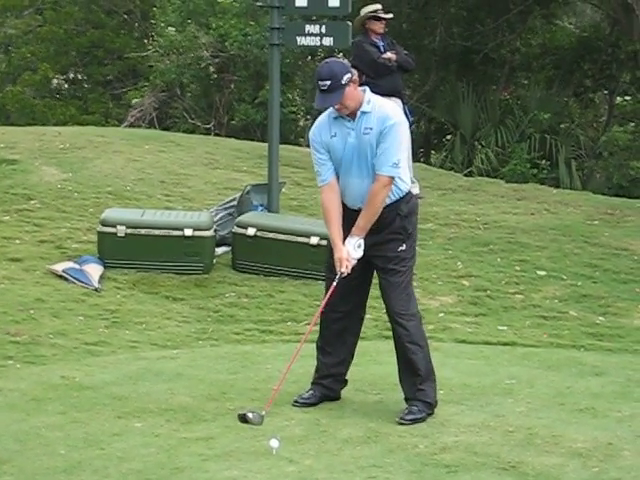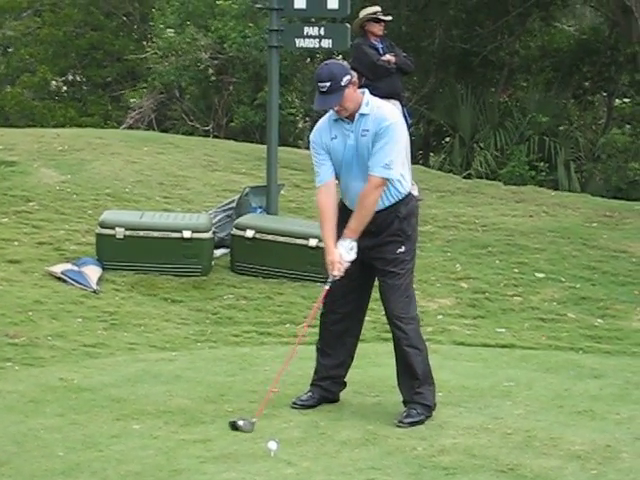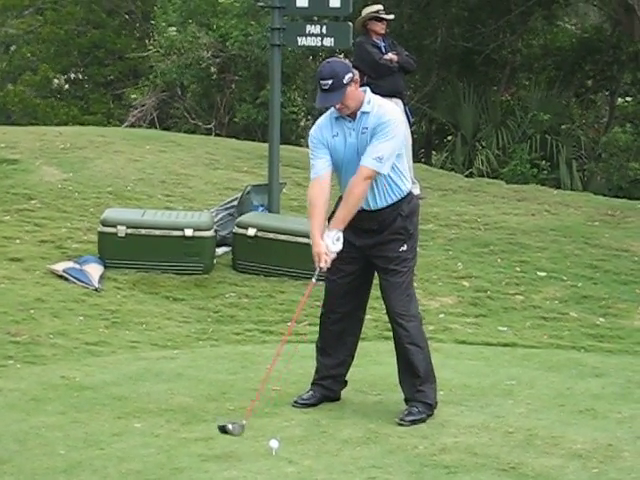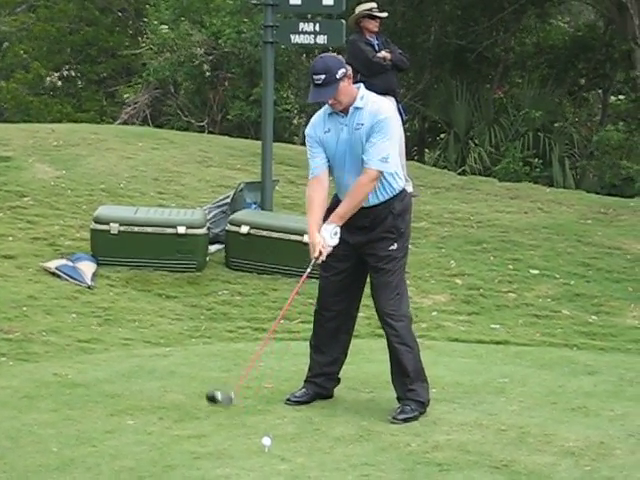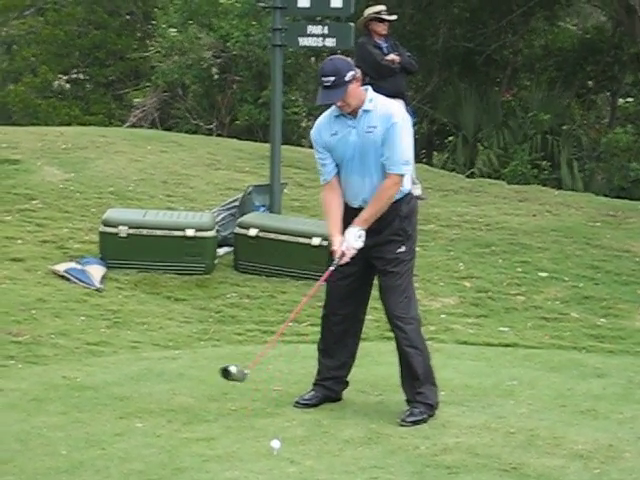
dt=0.2s
person 1, frame 1
left shoulder: (389, 117)
right shoulder: (321, 129)
left elbow: (383, 183)
right elbow: (329, 188)
left wrist: (357, 237)
right wrist: (338, 244)
left hip: (392, 217)
right hip: (351, 216)
left knee: (401, 307)
right knee: (338, 306)
left ankle: (421, 395)
right ankle: (327, 382)
person 1, frame 2
left shoulder: (387, 119)
right shoulder: (322, 131)
left elbow: (375, 185)
right elbow: (326, 189)
left wrist: (349, 240)
right wrist: (331, 246)
left hip: (392, 218)
right hip: (351, 216)
left knee: (400, 310)
right knee: (337, 307)
left ankle: (420, 398)
right ankle: (326, 384)
person 1, frame 3
left shoulder: (387, 117)
right shoulder: (322, 129)
left elbow: (365, 177)
right elbow: (319, 184)
left wrist: (334, 230)
right wrist: (317, 237)
left hip: (394, 218)
right hip: (352, 219)
left knee: (401, 309)
right knee: (337, 307)
left ankle: (421, 396)
right ankle: (327, 383)
person 1, frame 4
left shoulder: (382, 113)
right shoulder: (318, 125)
left elbow: (370, 177)
right elbow: (318, 181)
left wrist: (332, 223)
right wrist: (314, 230)
left hip: (386, 215)
right hip: (345, 217)
left knee: (391, 306)
right knee: (331, 303)
left ankle: (413, 394)
right ankle: (321, 381)
person 1, frame 5
left shoulder: (392, 115)
right shoulder: (323, 127)
left elbow: (394, 179)
right elbow: (331, 186)
left wrist: (358, 227)
right wrist: (336, 235)
left hip: (392, 218)
right hip: (352, 216)
left knee: (400, 309)
right knee: (339, 307)
left ankle: (422, 396)
right ankle: (329, 383)
person 2, frame 1
left shoulder: (389, 41)
right shoulder: (360, 43)
left elbow: (410, 63)
right elbow: (376, 65)
left wrist: (395, 58)
right wrist: (398, 63)
left hip: (396, 100)
left ankle: (409, 183)
person 2, frame 2
left shoulder: (388, 44)
right shoulder: (359, 45)
left elbow: (410, 65)
right elbow: (377, 68)
left wrist: (394, 60)
right wrist: (396, 65)
left hip: (395, 102)
left ankle: (408, 187)
person 2, frame 3
left shoulder: (390, 43)
right shoulder: (362, 44)
left elbow: (412, 64)
right elbow: (379, 67)
left wrist: (396, 59)
right wrist: (398, 64)
left hip: (397, 100)
left knee: (405, 144)
left ankle: (411, 187)
person 2, frame 4
left shoulder: (383, 40)
right shoulder: (355, 42)
left elbow: (405, 62)
right elbow: (373, 65)
left wrist: (389, 57)
right wrist: (390, 61)
left hip: (390, 98)
left knee: (397, 142)
left ankle: (403, 184)
person 2, frame 5
left shoulder: (392, 43)
right shoulder: (364, 45)
left elbow: (413, 65)
right elbow: (381, 68)
left wrist: (398, 60)
right wrist: (400, 65)
left hip: (399, 101)
left ankle: (412, 186)
